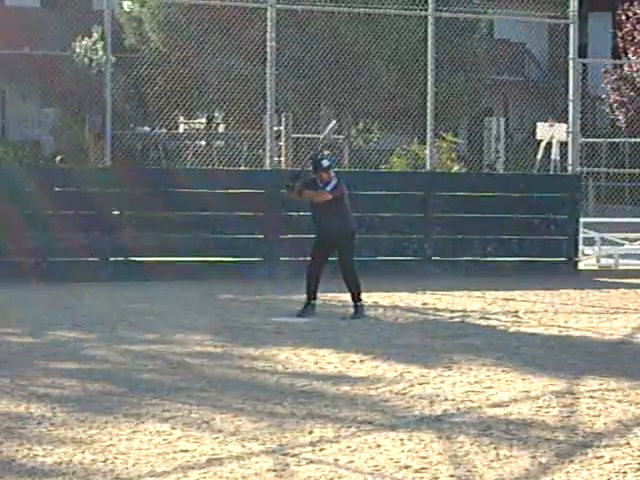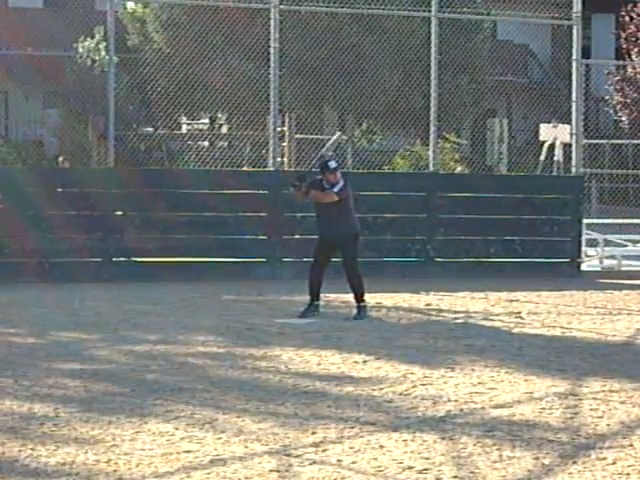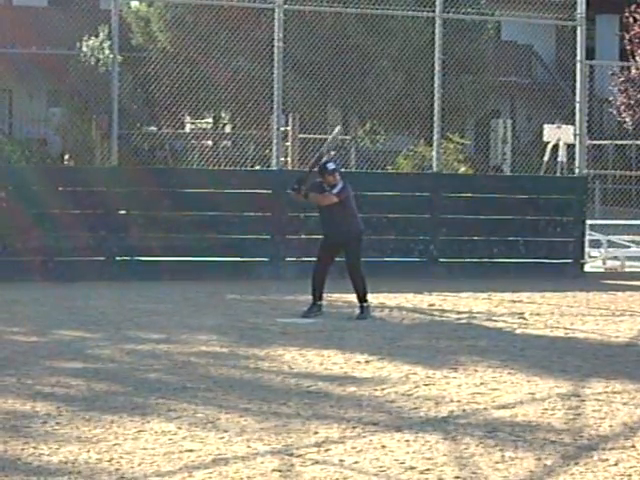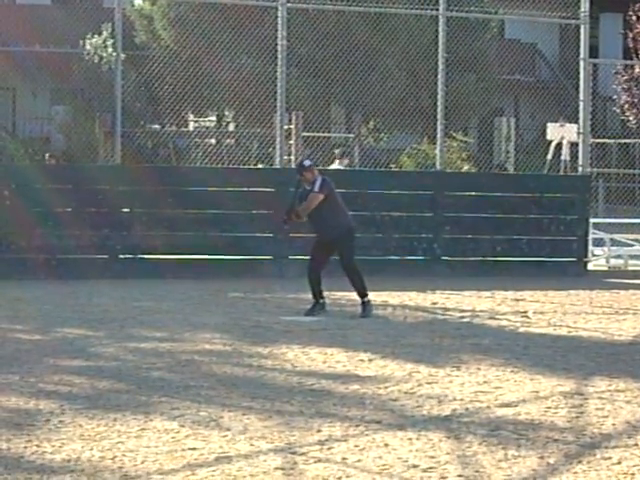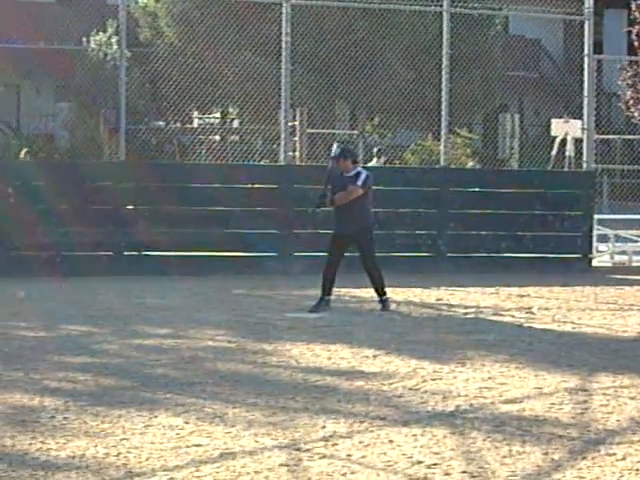
dt=1s
person 1, frame 1
left shoulder: (337, 183)
right shoulder: (311, 182)
left elbow: (319, 197)
right elbow: (295, 191)
left wrist: (300, 192)
right wrist: (294, 186)
left hip: (344, 233)
right hip: (324, 234)
left knee: (347, 267)
right knee: (313, 267)
left ankle: (358, 304)
right ankle: (310, 303)
person 1, frame 2
left shoulder: (343, 184)
right shoulder: (316, 183)
left elbow: (325, 198)
right elbow: (300, 193)
left wrist: (306, 190)
right wrist: (300, 186)
left hip: (348, 234)
right hip: (327, 235)
left knee: (351, 268)
right knee: (316, 267)
left ankle: (361, 305)
right ankle: (314, 304)
person 1, frame 3
left shoulder: (343, 186)
right shoulder: (318, 185)
left elbow: (323, 200)
right elbow: (302, 194)
left wrist: (305, 193)
right wrist: (299, 189)
left hip: (352, 235)
right hip: (331, 235)
left knee: (354, 269)
right knee: (319, 269)
left ankle: (364, 305)
right ankle: (317, 304)
person 1, frame 4
left shoulder: (323, 182)
right shoulder: (303, 193)
left elbow: (312, 203)
right elbow: (303, 215)
left wrist: (295, 213)
right wrist: (295, 215)
left hip: (343, 231)
right hip: (324, 236)
left knee: (348, 265)
right knee: (313, 268)
left ankle: (365, 301)
right ankle: (319, 302)
person 1, frame 5
left shoulder: (364, 176)
right shoulder: (336, 177)
left elbow: (350, 195)
right elbow: (331, 198)
left wrist: (332, 200)
right wrist: (328, 199)
left hip: (362, 228)
right hip: (341, 229)
left knee: (370, 263)
right knee: (331, 262)
left ankle: (383, 298)
right ankle: (325, 299)
